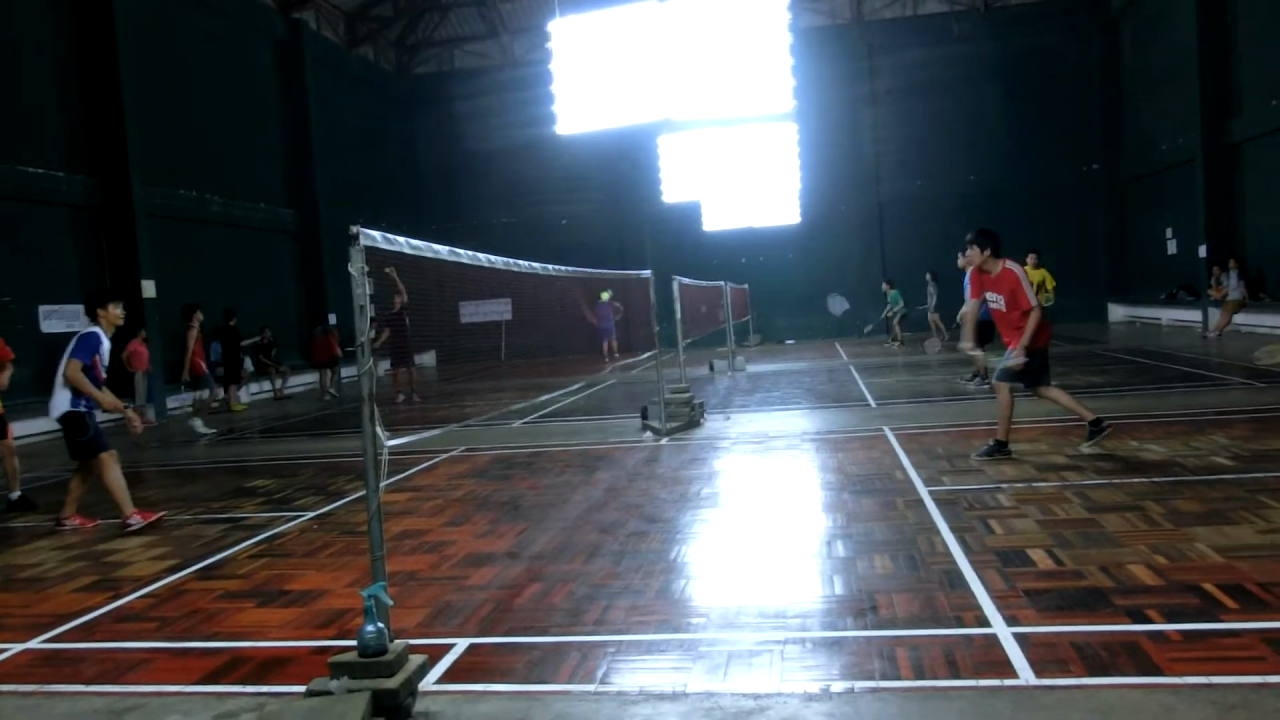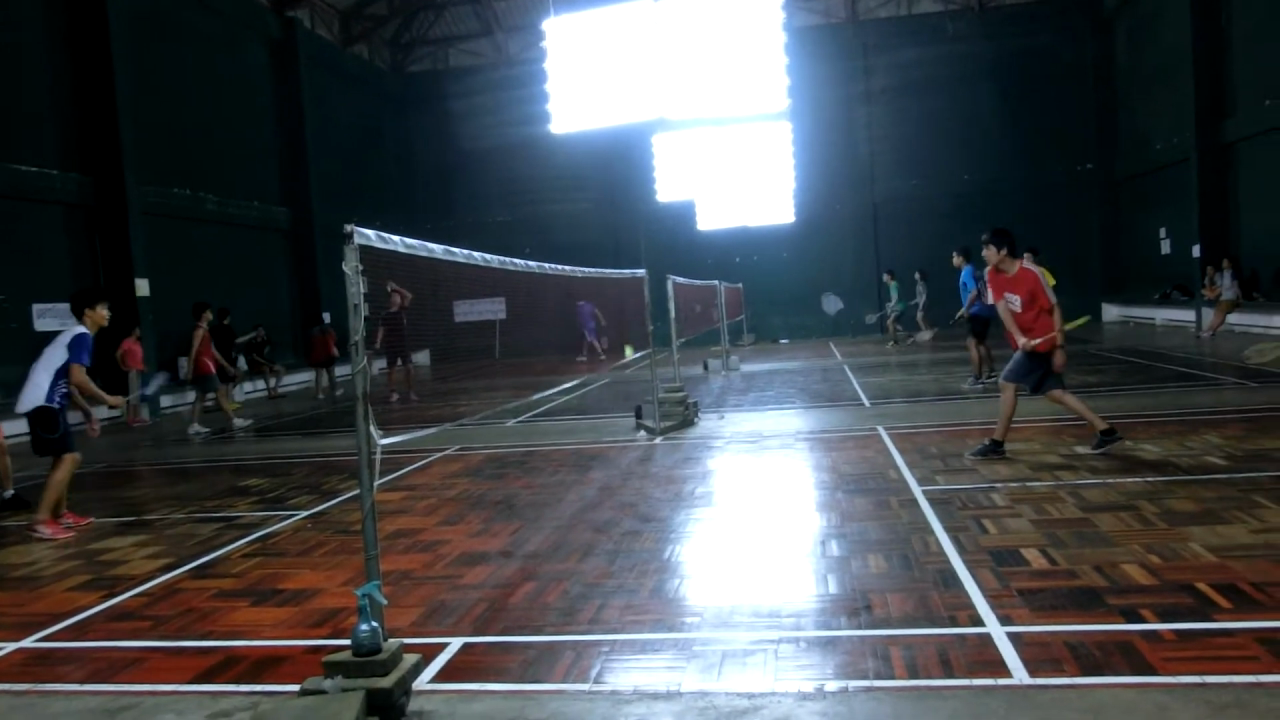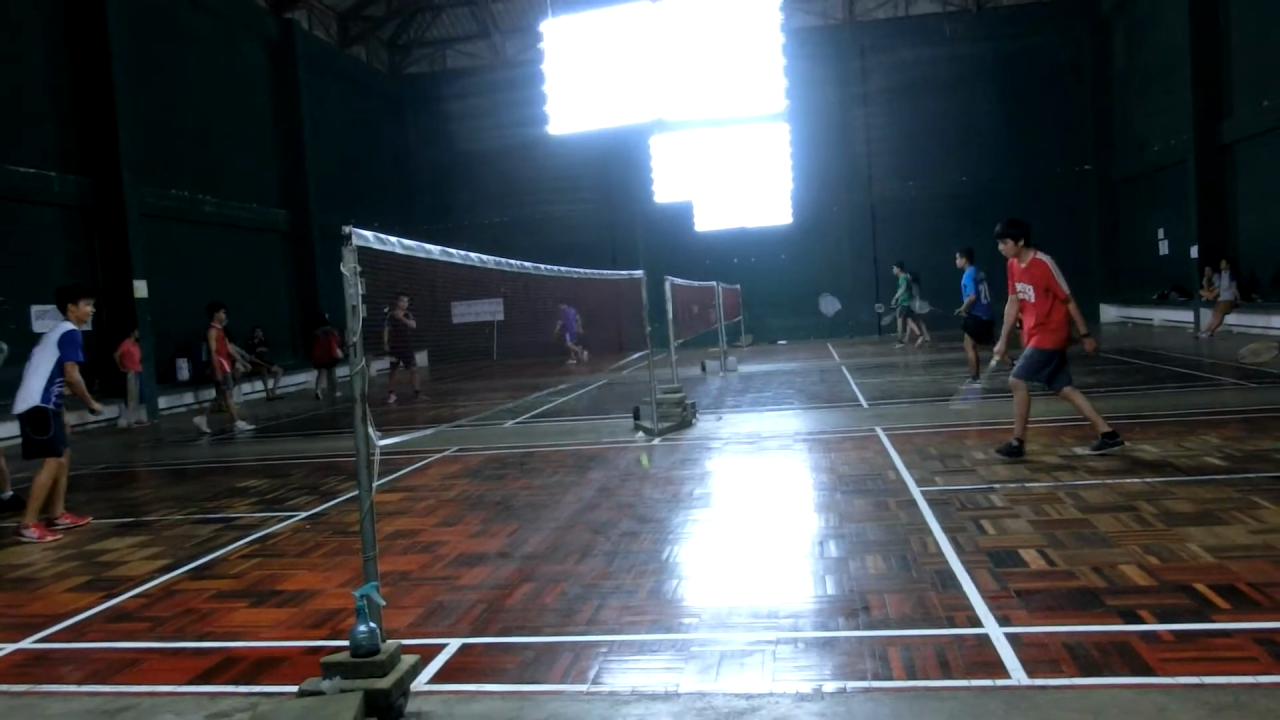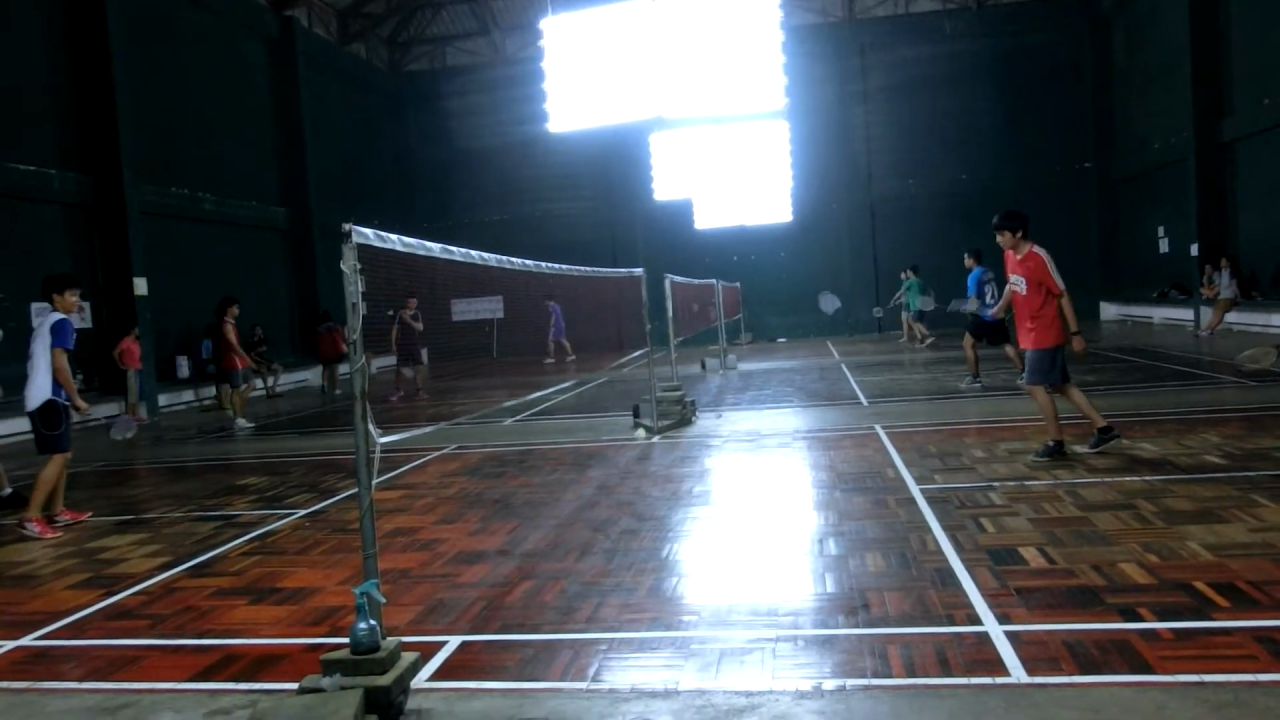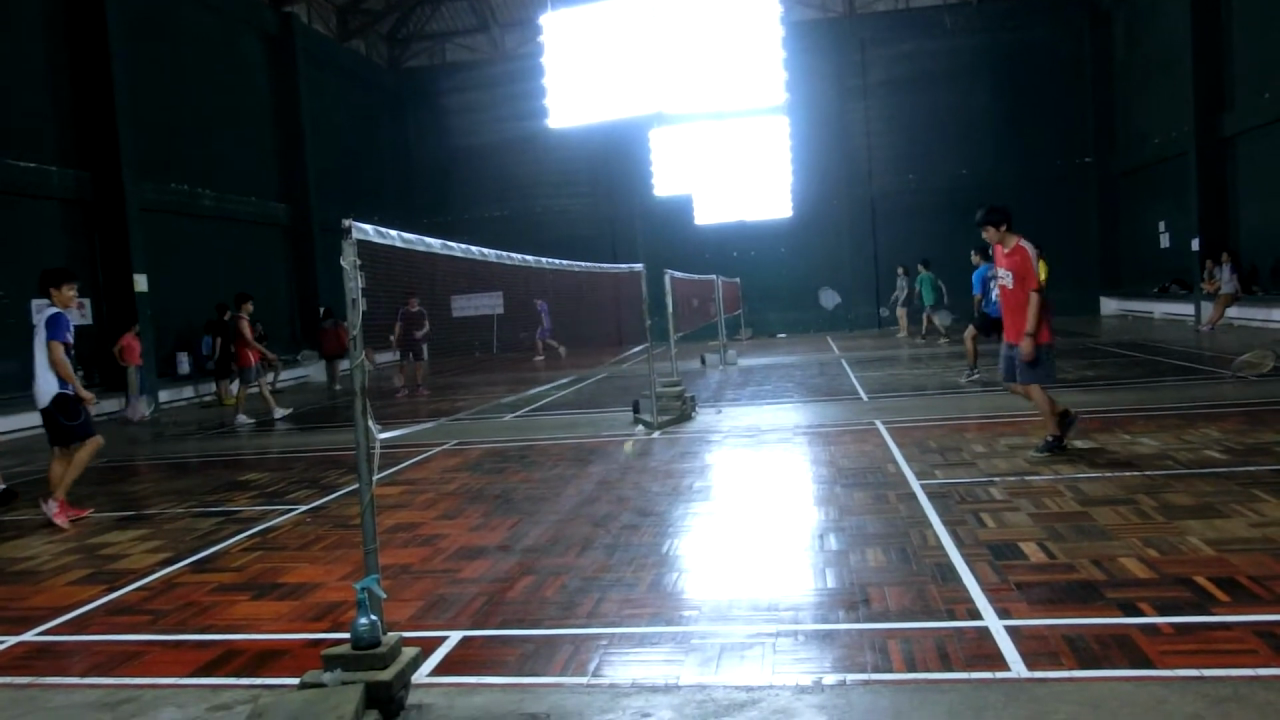
dt=0.2s
person 1, frame 1
left shoulder: (102, 342)
right shoulder: (90, 337)
left elbow: (99, 385)
right elbow: (70, 372)
left wrist: (126, 412)
right wrist: (101, 400)
left hip: (80, 408)
right hip: (72, 408)
left knee: (89, 462)
right knee: (107, 457)
left ankle: (67, 516)
right ankle: (132, 516)
person 1, frame 2
left shoulder: (75, 336)
right shoulder: (82, 337)
right elbow: (78, 378)
left wrist: (89, 413)
right wrist: (107, 399)
left hip: (46, 403)
right hip: (43, 404)
left knee: (67, 458)
right knee: (69, 459)
left ankle: (61, 514)
right ankle: (41, 521)
person 1, frame 3
left shoulder: (58, 332)
right shoulder: (71, 333)
right elbow: (72, 375)
left wrist: (61, 415)
right wrist: (91, 403)
left hip: (40, 403)
right hip: (39, 405)
left knee: (62, 456)
right knee: (53, 462)
left ankle: (57, 515)
right ankle: (29, 524)
person 1, frame 4
left shoulder: (46, 323)
right shoulder: (61, 323)
right elbow: (59, 363)
right wrist: (76, 398)
left hip: (40, 398)
right hip: (49, 399)
left knee: (60, 456)
right knee: (59, 457)
left ankle: (57, 512)
right ankle: (31, 518)
person 1, frame 5
left shoulder: (49, 318)
right shoulder: (57, 317)
right elbow: (57, 356)
left wrist: (75, 390)
right wrist: (80, 389)
left hip: (49, 394)
right hip: (59, 392)
left knee: (61, 450)
right knee: (93, 442)
left ankle: (62, 506)
right ankle: (55, 499)
person 2, frame 1
left shoulder: (1014, 273)
right shoulder: (975, 274)
left elbow: (1035, 311)
right elbow: (971, 306)
left wrist: (1021, 348)
right wrist: (968, 338)
left hip: (1029, 337)
right hip: (1013, 338)
left knee: (1002, 383)
right knee: (1040, 387)
left ankle: (1000, 444)
right ankle: (1095, 422)
person 2, frame 2
left shoulder: (1032, 274)
right shoulder: (992, 274)
left elbow: (1053, 311)
right elbow: (1002, 307)
left wrist: (1059, 348)
right wrist: (1019, 338)
left hip: (1040, 338)
right hip: (1025, 341)
left knee: (1007, 383)
right knee: (1054, 392)
left ankle: (996, 444)
right ankle: (1106, 431)
person 2, frame 3
left shoulder: (1045, 265)
right shoulder: (1012, 264)
left elbow: (1068, 300)
right elbow: (1013, 302)
left wrist: (1085, 335)
right wrist: (1003, 339)
left hip: (1049, 335)
right hip: (1036, 337)
left knee: (1018, 381)
right knee: (1065, 389)
left ankle: (1017, 442)
right ankle: (1108, 435)
person 2, frame 4
left shoulder: (1040, 258)
right shoulder: (1009, 255)
left elbow: (1062, 296)
left wrist: (1075, 333)
right wrist: (1002, 306)
left hip: (1044, 334)
right hip: (1029, 334)
left knee: (1034, 385)
right knee: (1062, 386)
left ankle: (1056, 443)
right ankle: (1104, 429)
person 2, frame 5
left shoulder: (1026, 251)
right shoulder: (998, 249)
left elbow: (1035, 295)
left wrist: (1028, 335)
left hip: (1030, 332)
right hip: (1013, 331)
left knee: (1030, 383)
right knee: (1013, 383)
left ankle: (1056, 437)
right ankle: (1061, 414)
